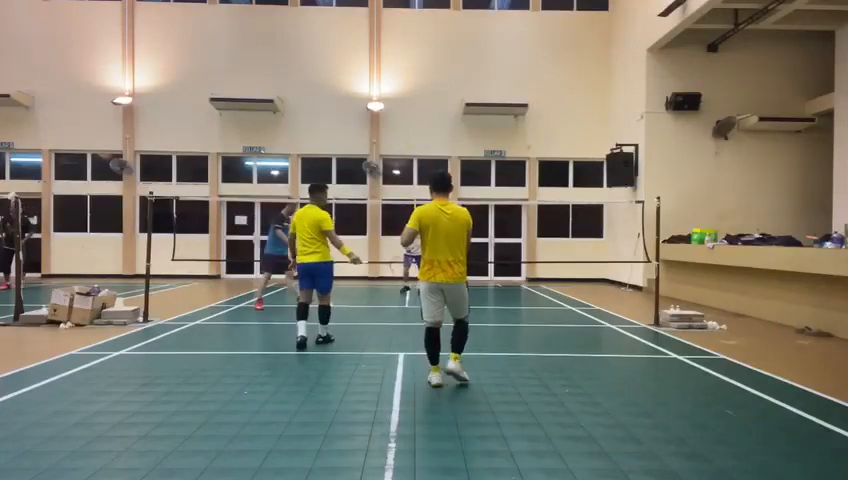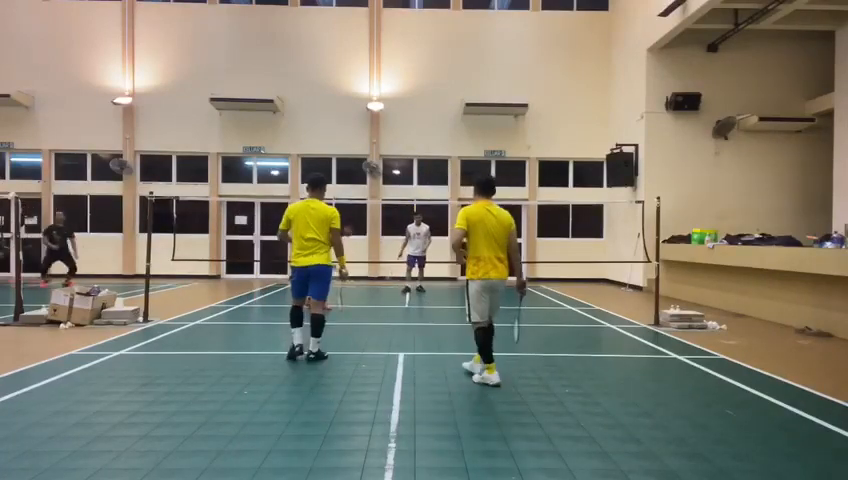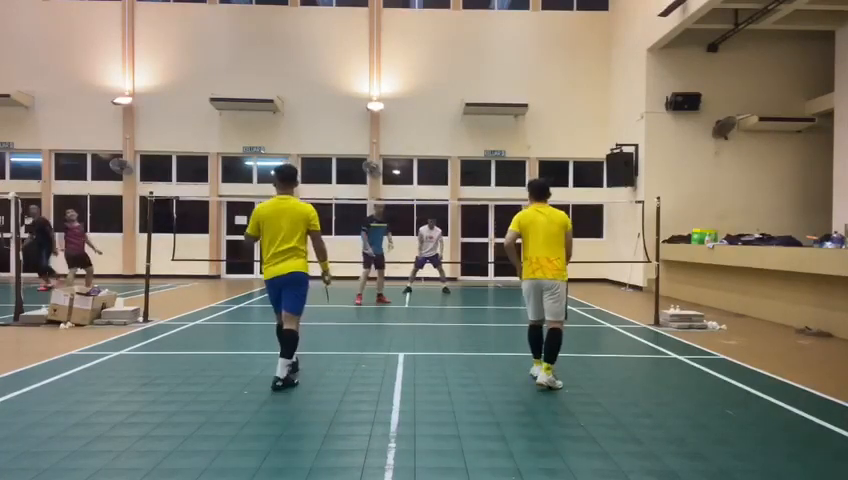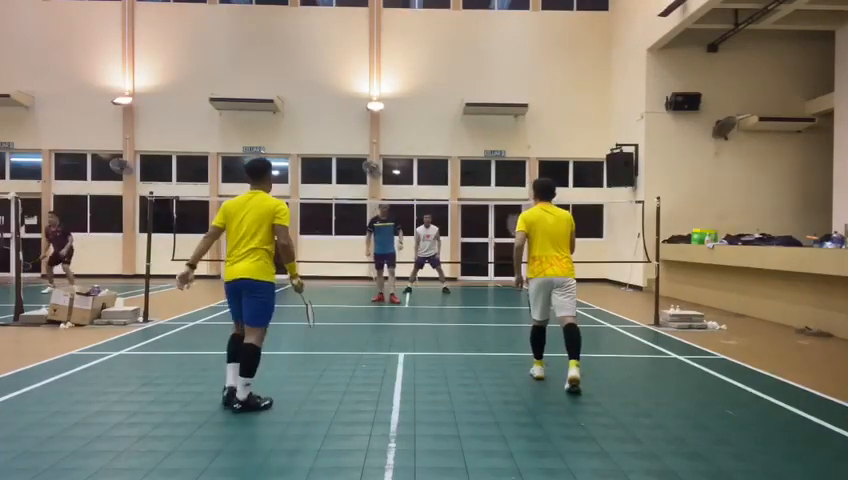
dt=1s
person 1, frame 1
left shoulder: (421, 213)
right shoulder: (464, 214)
left elbow: (405, 241)
right elbow: (467, 246)
left wrist: (408, 230)
left hip: (429, 278)
right hip: (456, 278)
left knee: (432, 325)
right knee: (461, 320)
left ankle: (435, 372)
right ankle: (455, 360)
person 1, frame 2
left shoulder: (467, 212)
right shoulder: (505, 216)
left elbow: (455, 242)
right elbow: (514, 250)
left wrist: (460, 255)
right wrist: (519, 277)
left hip: (478, 276)
right hip: (500, 276)
left knee: (480, 324)
right knee: (487, 321)
left ankle: (490, 372)
right ankle: (479, 362)
person 1, frame 3
left shoulder: (522, 217)
right shoulder: (562, 217)
left elbow: (508, 243)
right elbow: (569, 250)
left wrist: (518, 265)
left hip: (531, 276)
right hip: (555, 276)
left knee: (535, 322)
right knee: (555, 324)
left ankle: (537, 366)
right ankle: (546, 372)
person 1, frame 4
left shoulder: (527, 216)
right shoulder: (567, 216)
left elbow: (519, 244)
left wrist: (518, 273)
left hip: (538, 276)
right hip: (564, 274)
left knee: (539, 322)
right knee: (569, 320)
left ankle: (538, 366)
right ankle: (573, 367)
person 2, frame 1
left shoulder: (298, 215)
right shoulder: (322, 215)
left elbow: (291, 239)
right elbow: (332, 238)
left wrist: (294, 257)
right wrist: (349, 254)
left hip: (303, 262)
right hip: (322, 262)
left knee: (304, 300)
right knee: (324, 299)
left ankle: (301, 334)
right ankle: (322, 335)
person 2, frame 2
left shoulder: (292, 209)
right shoulder: (331, 212)
left elbow: (281, 236)
right elbow: (337, 241)
right wrist: (342, 265)
left hip: (299, 265)
right hip: (321, 264)
left knee: (297, 304)
right knee: (317, 307)
left ankle: (297, 344)
right ankle: (314, 350)
person 2, frame 3
left shoulder: (261, 209)
right shoulder: (307, 210)
left elbow: (248, 240)
right elbow: (318, 244)
right wrist: (326, 270)
left hip: (272, 274)
right hip: (296, 272)
left knee: (281, 320)
right knee: (290, 322)
left ankle: (289, 363)
right ankle: (281, 375)
person 2, frame 4
left shoulder: (230, 205)
right shoulder: (277, 206)
left elbow: (209, 237)
right elbow: (284, 243)
left wrist: (190, 267)
right wrist: (294, 275)
left hip: (232, 276)
right hip: (258, 276)
left knee: (240, 331)
right knee: (254, 335)
left ankle: (231, 387)
right ankle: (242, 396)
